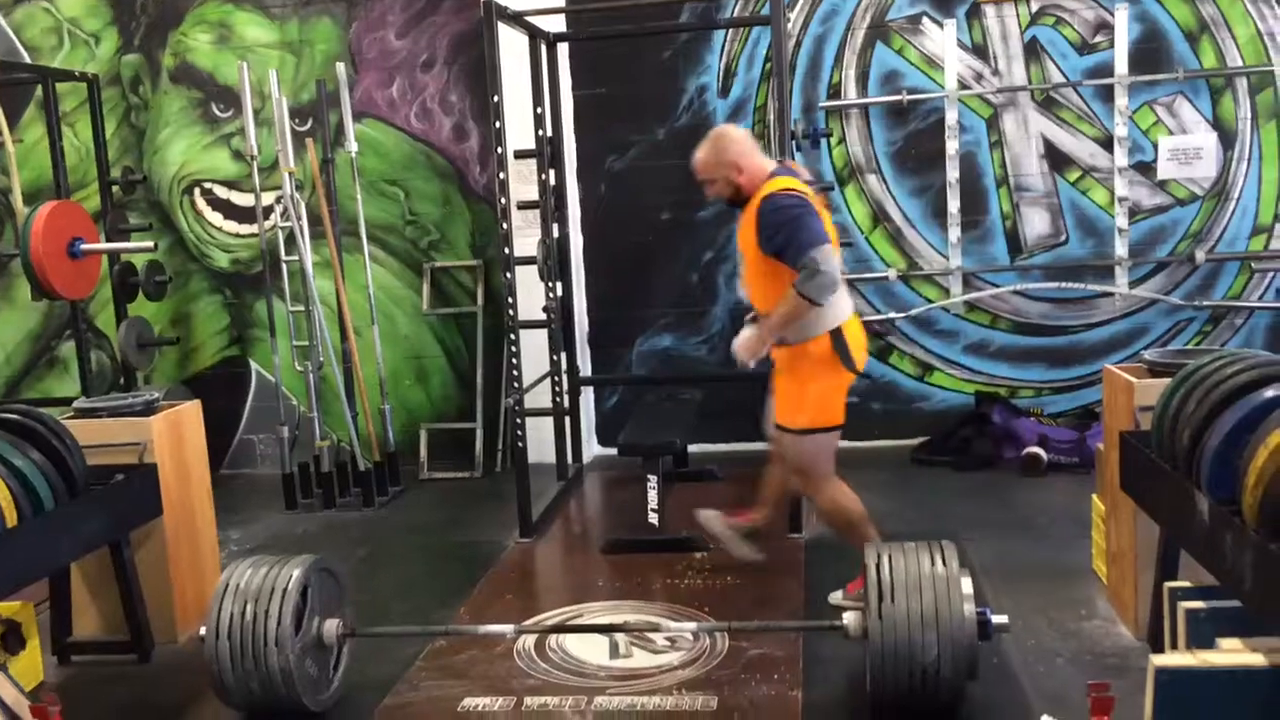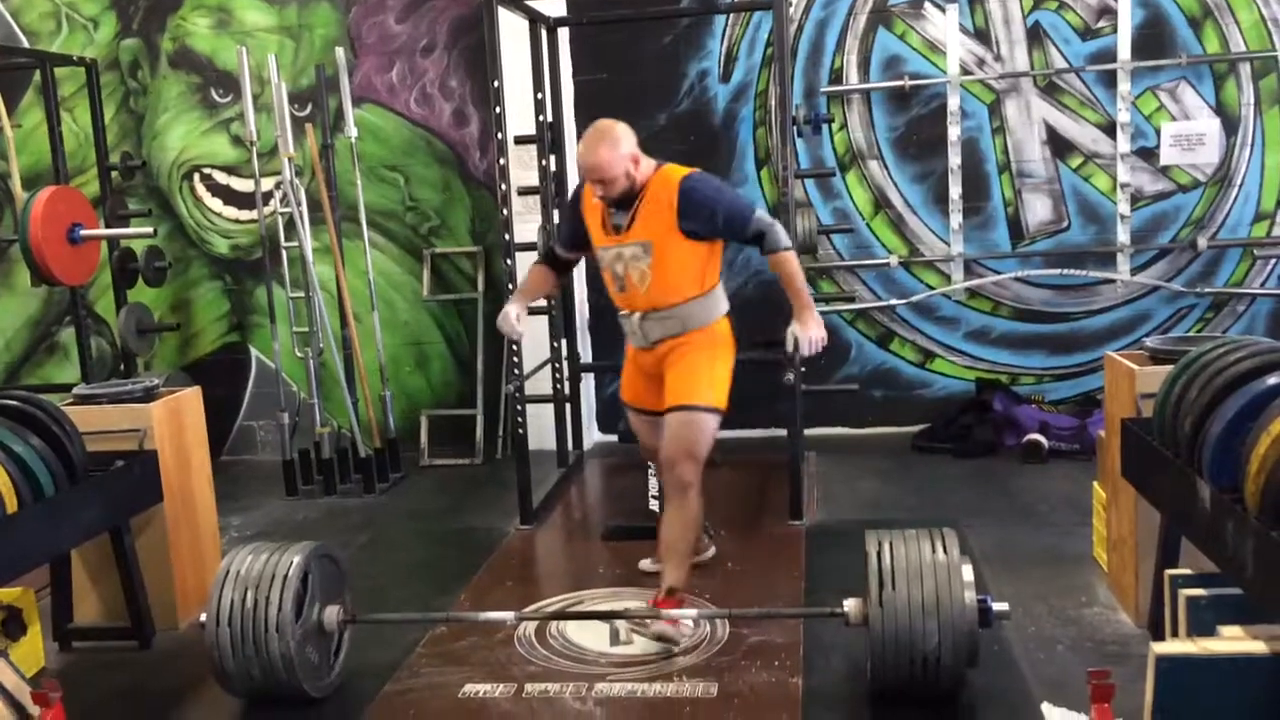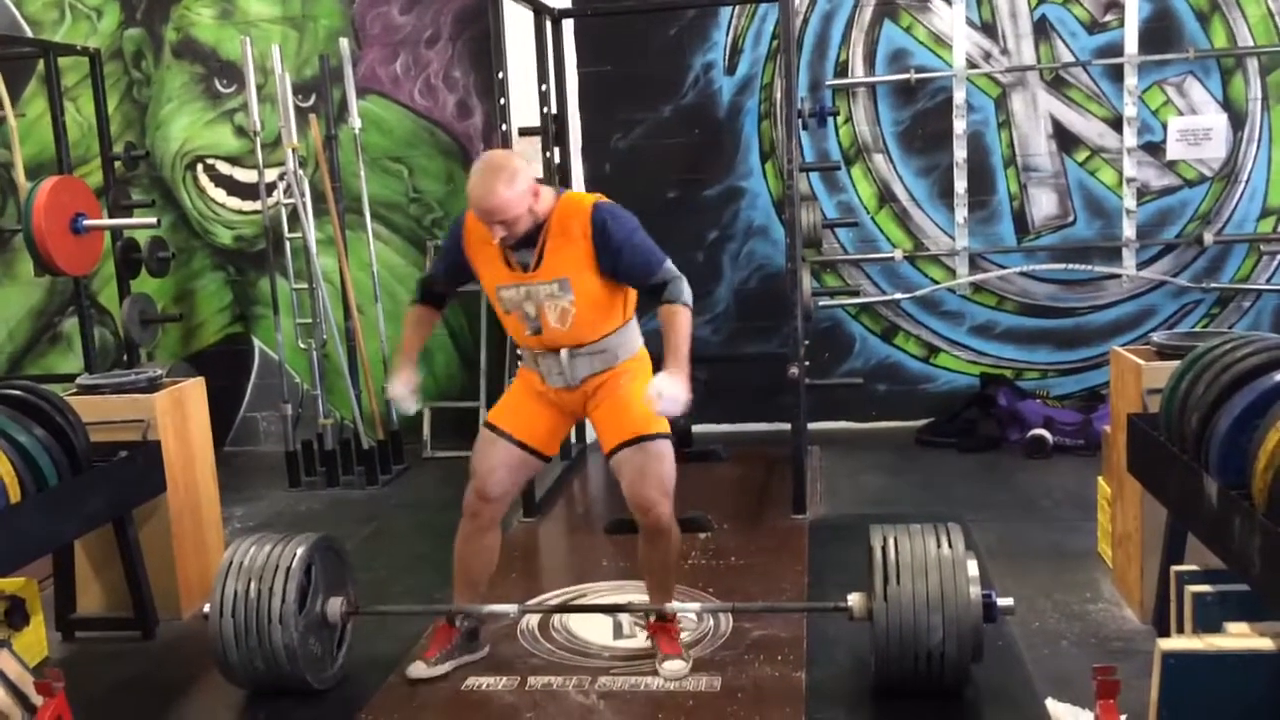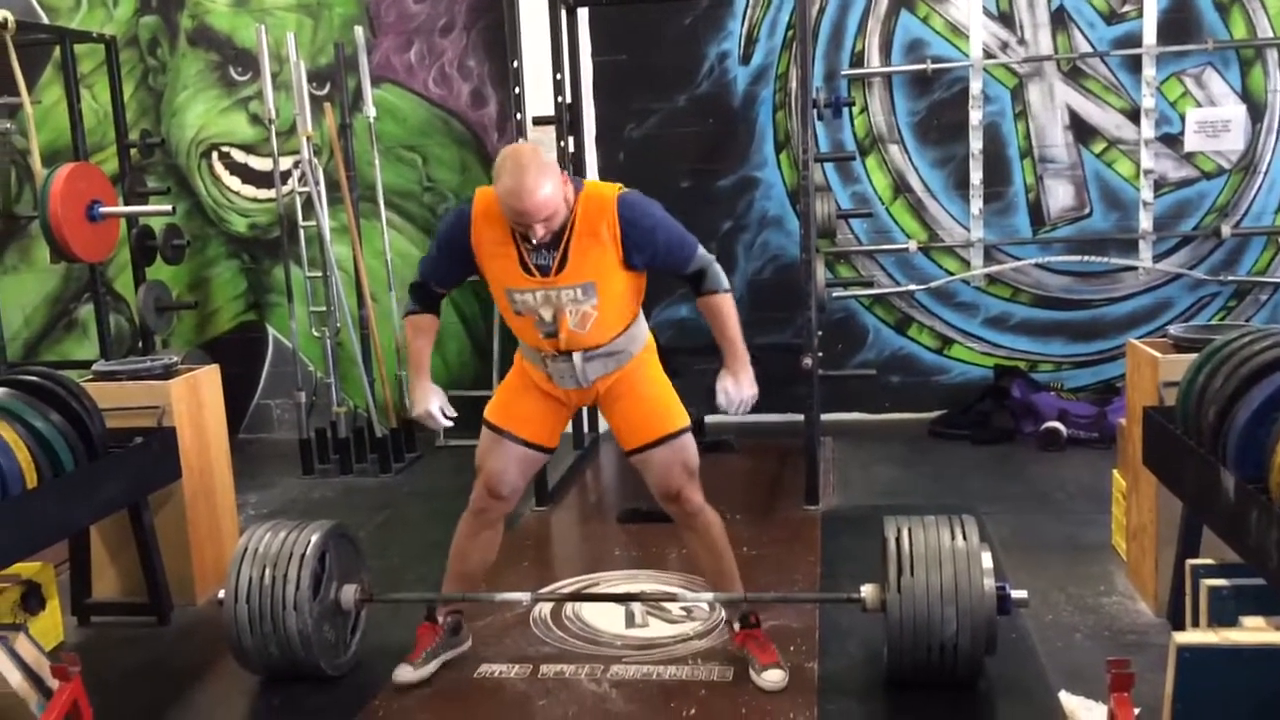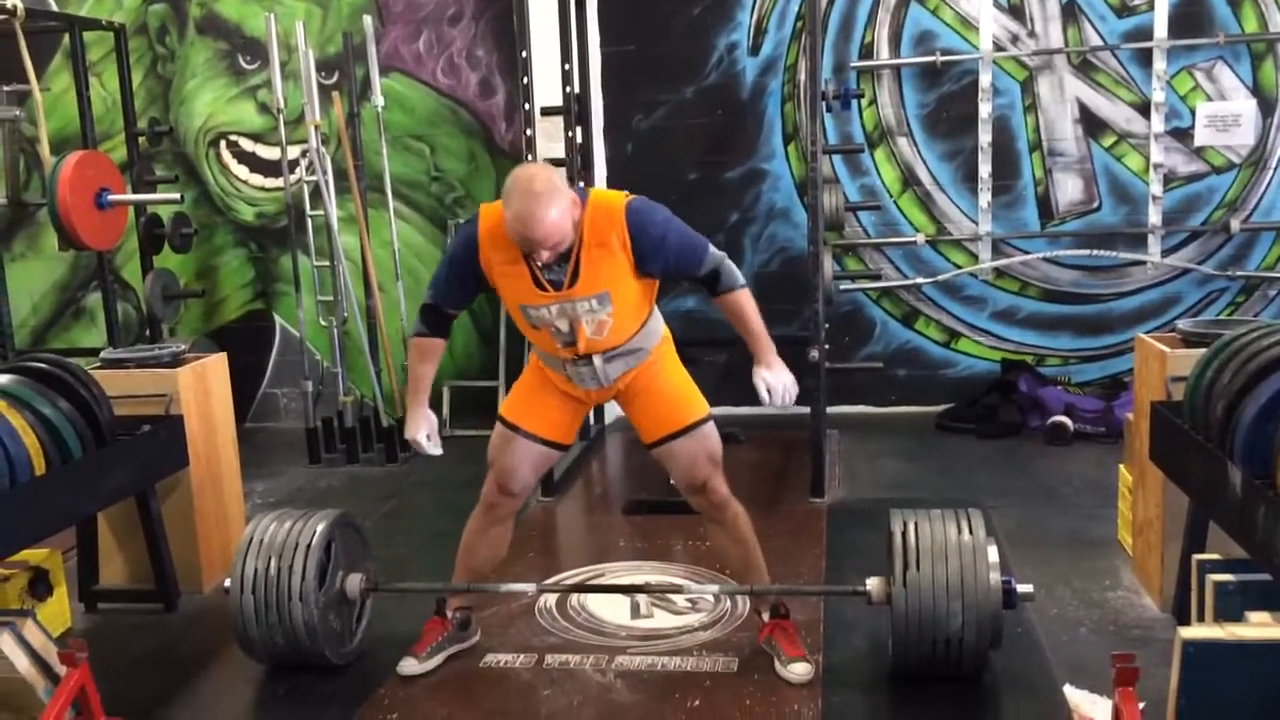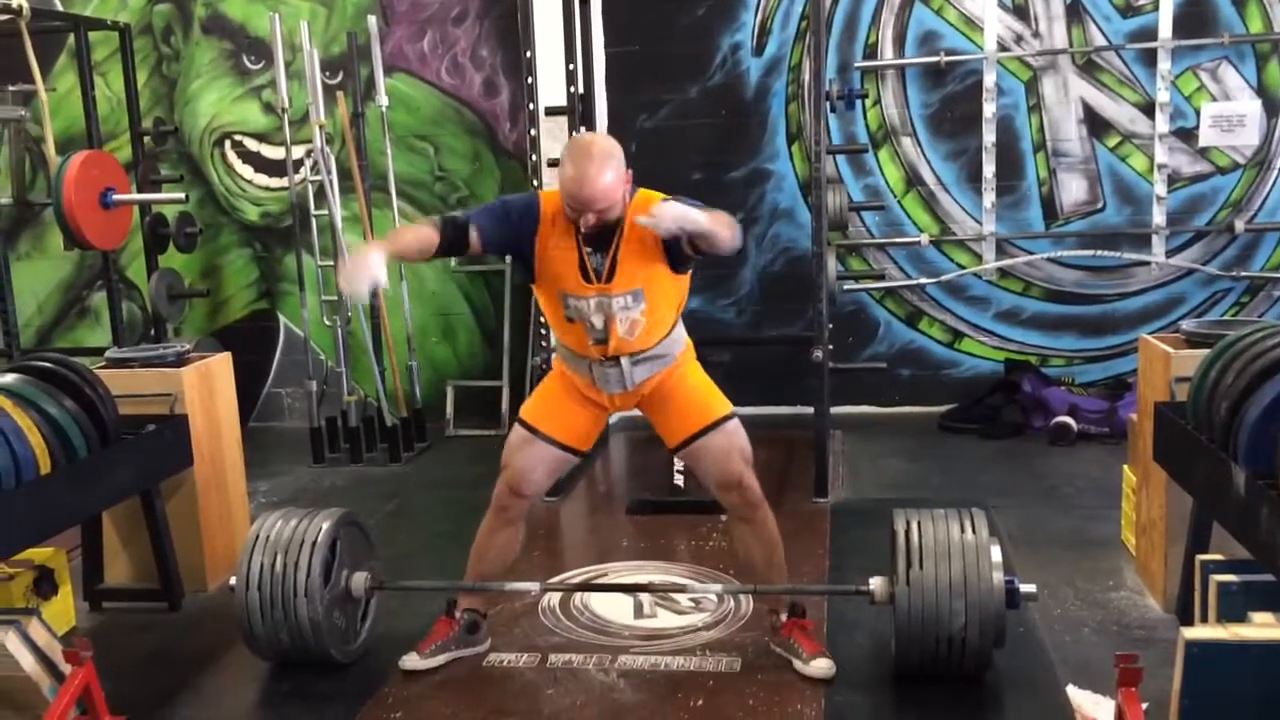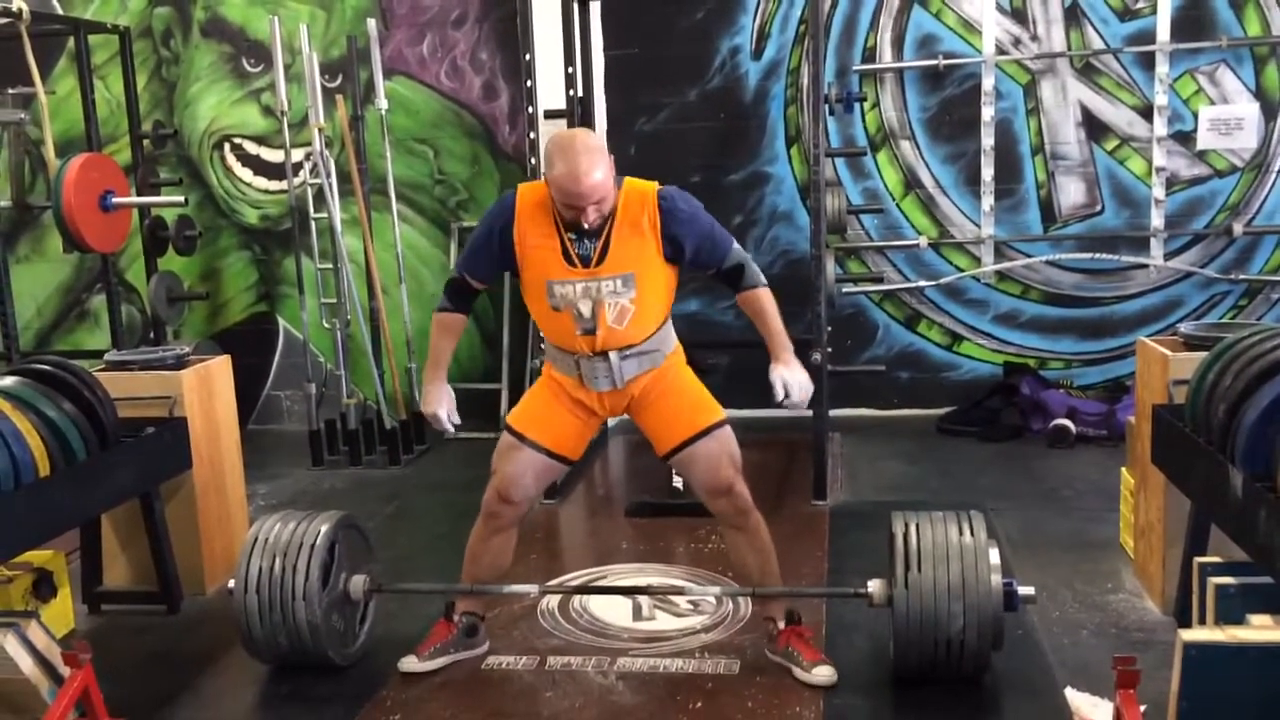
dt=0.5s
person 1, frame 1
left shoulder: (780, 205)
right shoulder: (778, 185)
left elbow: (821, 275)
left wrist: (763, 335)
left hip: (814, 348)
right hip: (794, 344)
left knee: (811, 476)
right knee: (783, 442)
right ankle: (752, 524)
person 1, frame 2
left shoulder: (688, 191)
right shoulder: (588, 200)
left elbow: (769, 233)
right elbow: (556, 257)
left wrist: (805, 311)
right wrist: (519, 300)
left hip: (697, 340)
right hip: (641, 344)
left knee: (682, 467)
right knee: (657, 453)
left ankle: (670, 600)
right ankle: (690, 538)
person 1, frame 3
left shoulder: (595, 221)
right shoulder: (469, 233)
left elbow: (671, 288)
right elbow: (433, 292)
left wrist: (675, 371)
right wrist: (406, 364)
left hip: (614, 371)
right hip: (540, 378)
left knee: (653, 509)
right knee: (482, 500)
left ankle: (663, 621)
right ankle: (462, 629)
person 1, frame 4
left shoulder: (620, 212)
right shoulder: (472, 222)
left elbow: (702, 270)
right elbow: (425, 294)
left wrist: (737, 362)
right wrist: (421, 380)
left hip: (623, 363)
right hip: (540, 370)
left knee: (684, 498)
right knee: (489, 498)
left ankle: (746, 628)
right ankle: (444, 625)
person 1, frame 5
left shoulder: (630, 220)
right shoulder: (481, 237)
left elbow: (717, 271)
right elbow: (435, 314)
left wrist: (766, 357)
right wrist: (417, 405)
left hip: (641, 360)
right hip: (555, 370)
left knee: (709, 490)
right knee: (501, 492)
left ankle: (773, 621)
right ankle: (453, 619)
person 1, frame 6
left shoulder: (659, 216)
right shoulder: (534, 216)
left elbow: (725, 233)
right elbow: (451, 232)
left wrist: (693, 221)
right wrist: (380, 249)
left hip: (665, 368)
right hip: (579, 374)
left knee: (741, 488)
right knee: (512, 495)
left ankle: (787, 622)
right ankle: (464, 622)
person 1, frame 7
left shoulder: (661, 208)
right shoulder: (514, 214)
left elbow: (739, 270)
right elbow: (460, 291)
left wrist: (784, 353)
right wrist: (435, 379)
left hip: (654, 370)
right hip: (567, 377)
left knee: (730, 494)
right knee: (503, 499)
left ankle: (784, 632)
right ankle: (463, 626)
